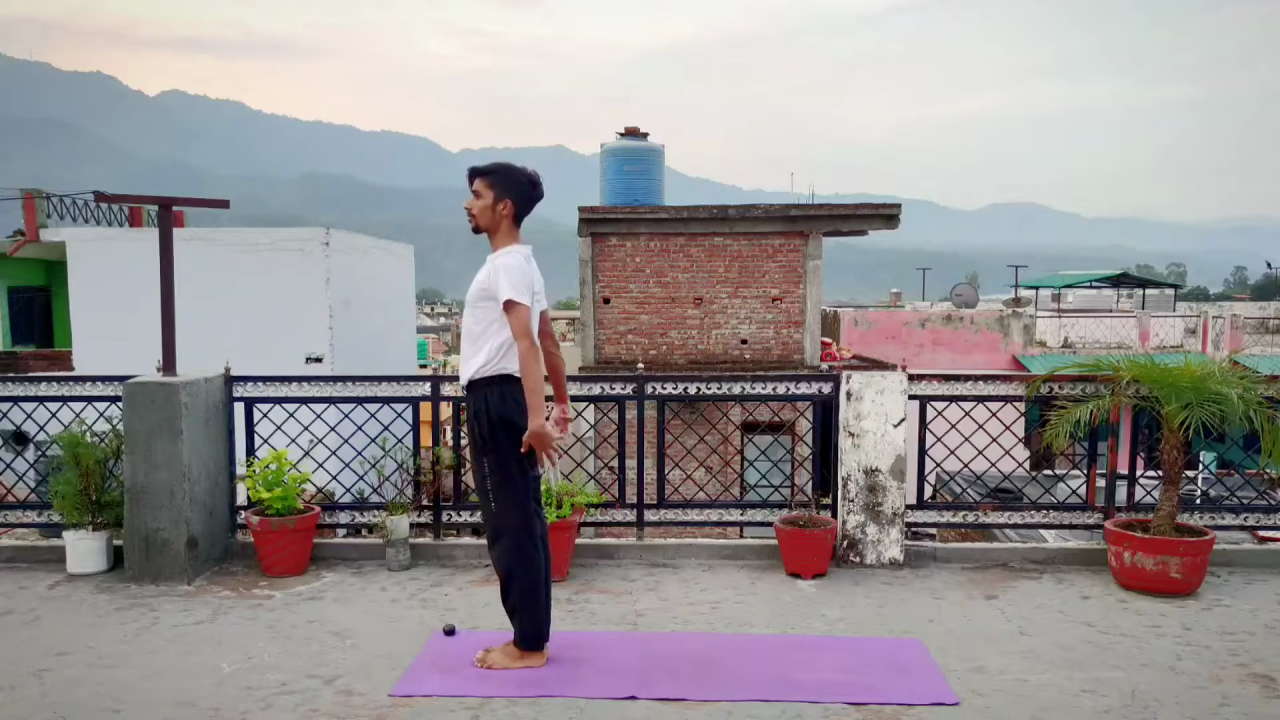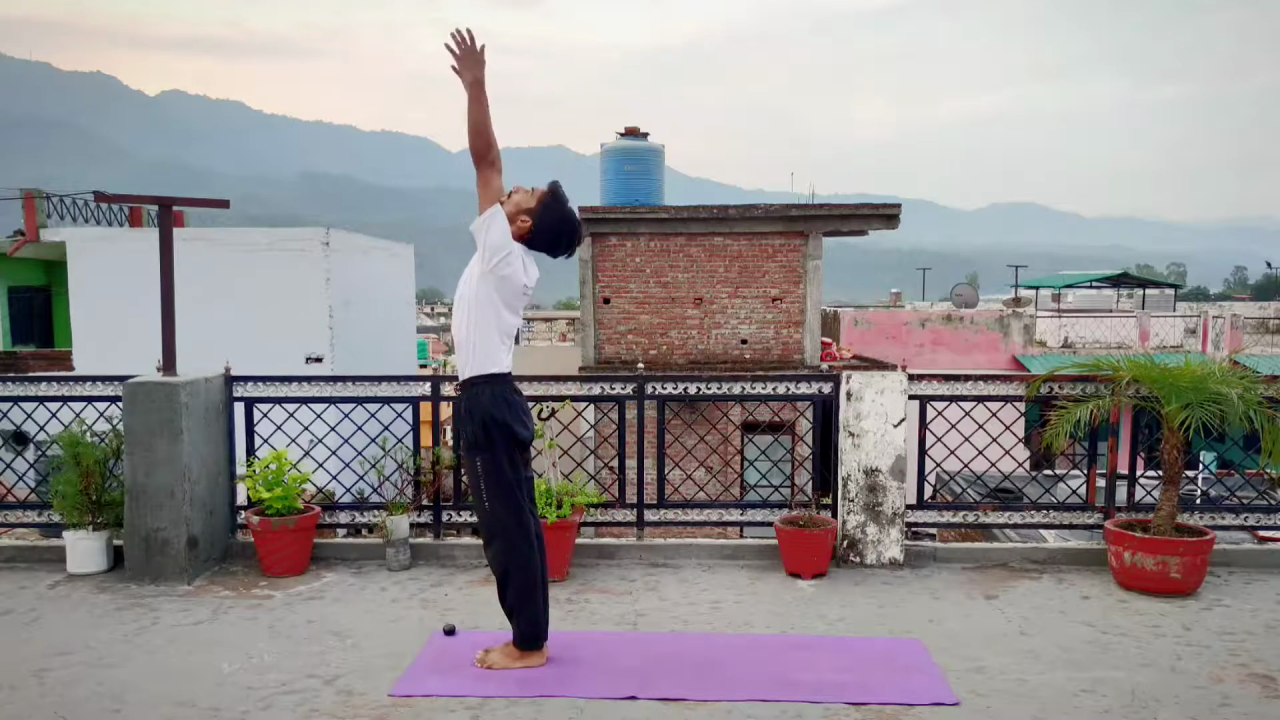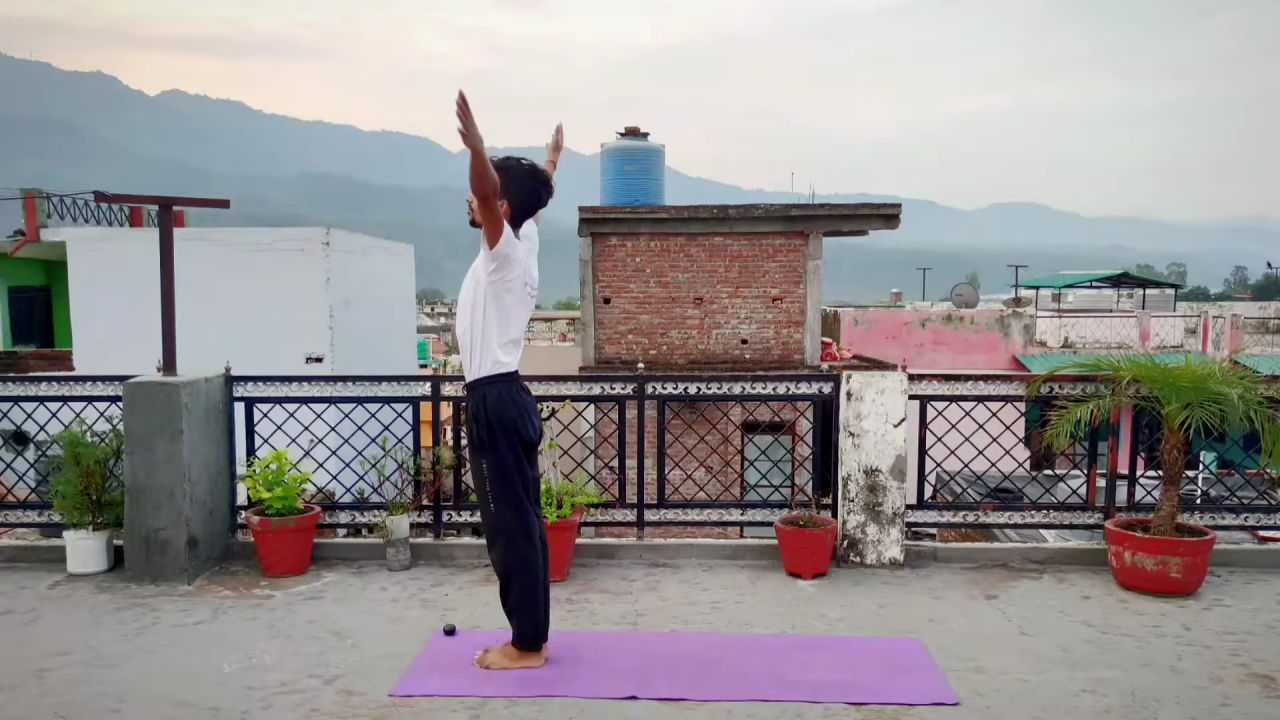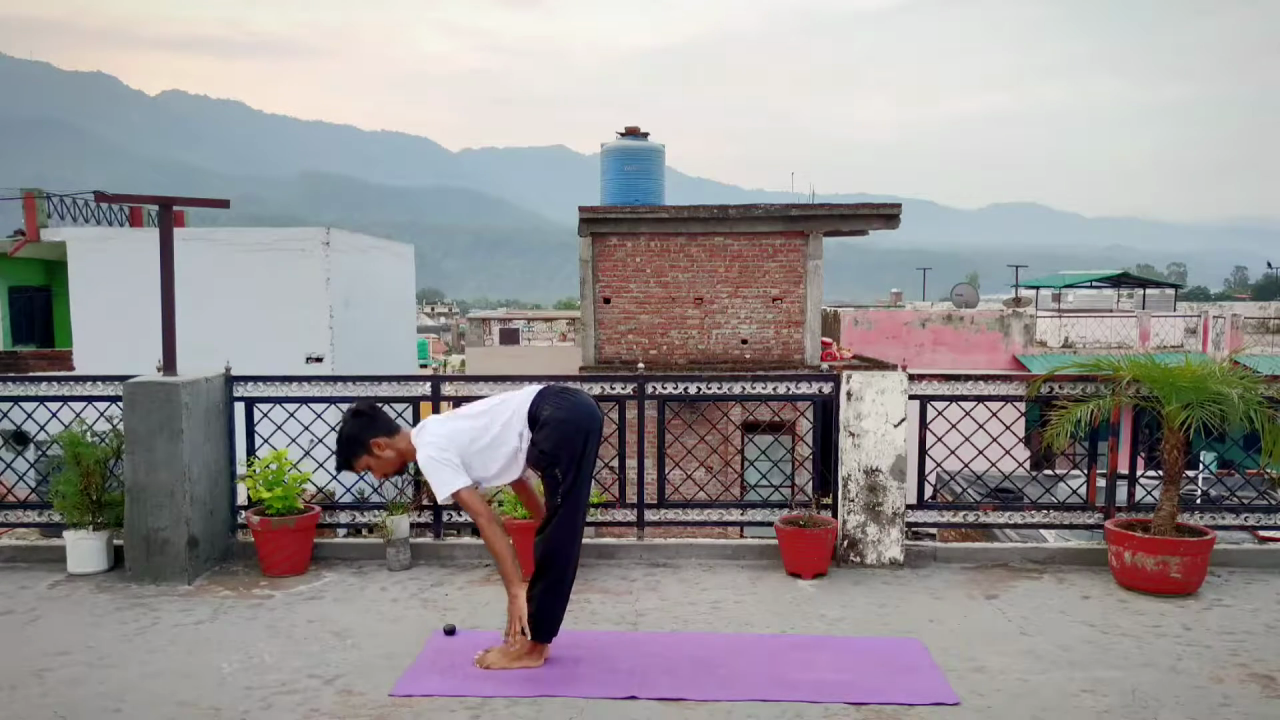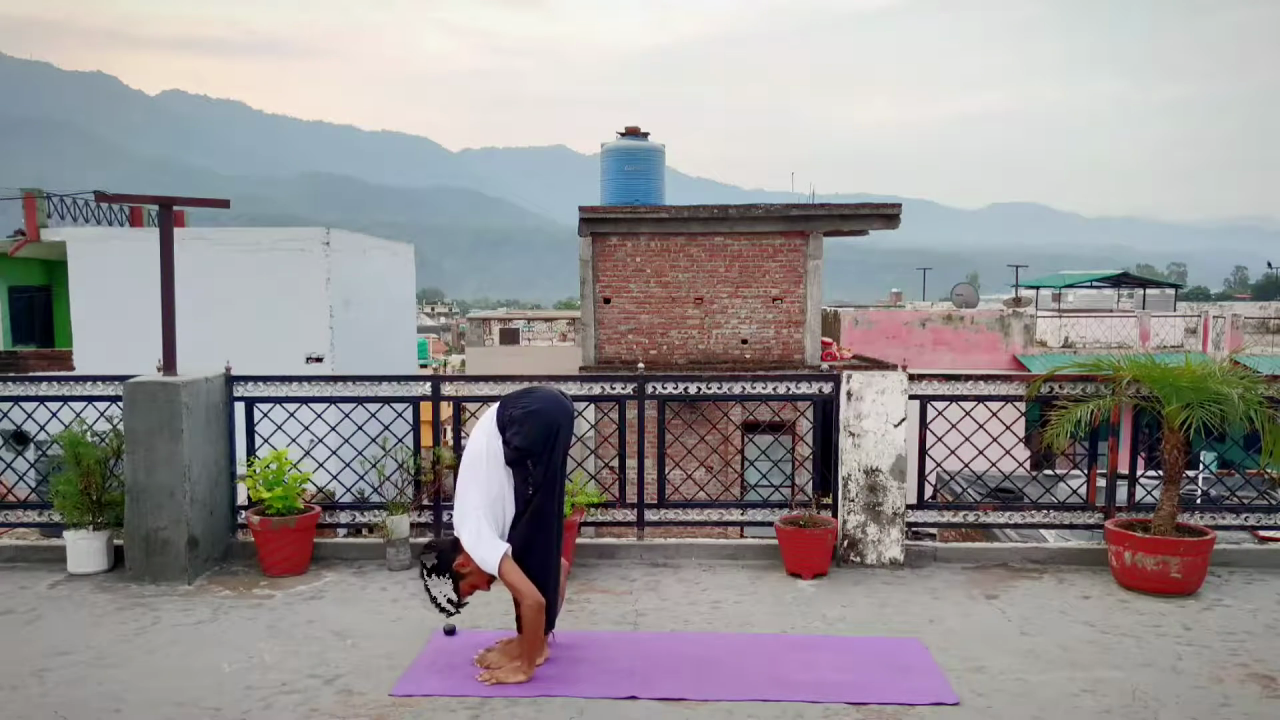
dt=0.7s
person 1, frame 1
left shoulder: (507, 265)
right shoulder: (519, 264)
left elbow: (528, 343)
right elbow: (548, 339)
left wrist: (537, 413)
right wrist: (562, 395)
left hip: (497, 402)
right hip: (499, 401)
left knee: (511, 525)
right knee: (521, 522)
left ankle: (528, 644)
right ankle: (530, 635)
person 1, frame 2
left shoulder: (501, 251)
right shoulder: (516, 259)
left elbow: (485, 163)
right elbow: (493, 166)
left wrist: (475, 83)
right wrist: (476, 86)
left hip: (485, 401)
right hip: (496, 399)
left knee: (506, 525)
right knee: (515, 522)
left ankle: (527, 644)
right ankle: (530, 634)
person 1, frame 3
left shoulder: (505, 251)
right shoulder: (525, 242)
left elbow: (489, 201)
right elbow: (535, 195)
left wrist: (479, 148)
right wrist: (552, 154)
left hip: (493, 402)
right hip: (505, 397)
left knee: (509, 524)
right knee: (519, 521)
left ankle: (527, 645)
right ankle: (529, 636)
person 1, frame 4
left shoulder: (430, 450)
right shoulder: (436, 432)
left elbow: (485, 520)
right elbow: (514, 474)
left wrist: (516, 590)
right wrist: (543, 510)
left hip: (562, 420)
right hip: (571, 411)
left knee: (556, 535)
right knee: (556, 533)
left ankle: (532, 645)
right ankle: (534, 638)
person 1, frame 5
left shoulder: (474, 539)
left elbow: (532, 599)
left wrist: (525, 667)
left hip: (535, 417)
right hip: (544, 410)
left knee: (529, 535)
right knee: (539, 538)
left ankle: (533, 647)
right ankle: (535, 640)
